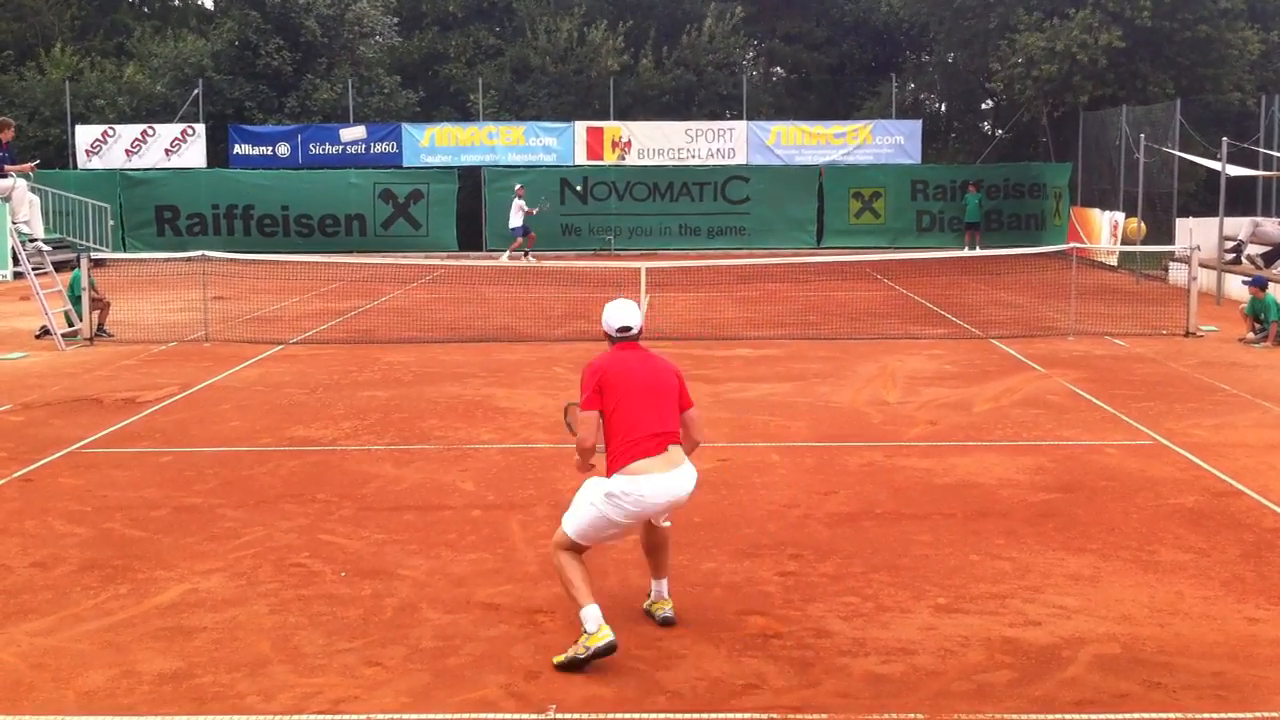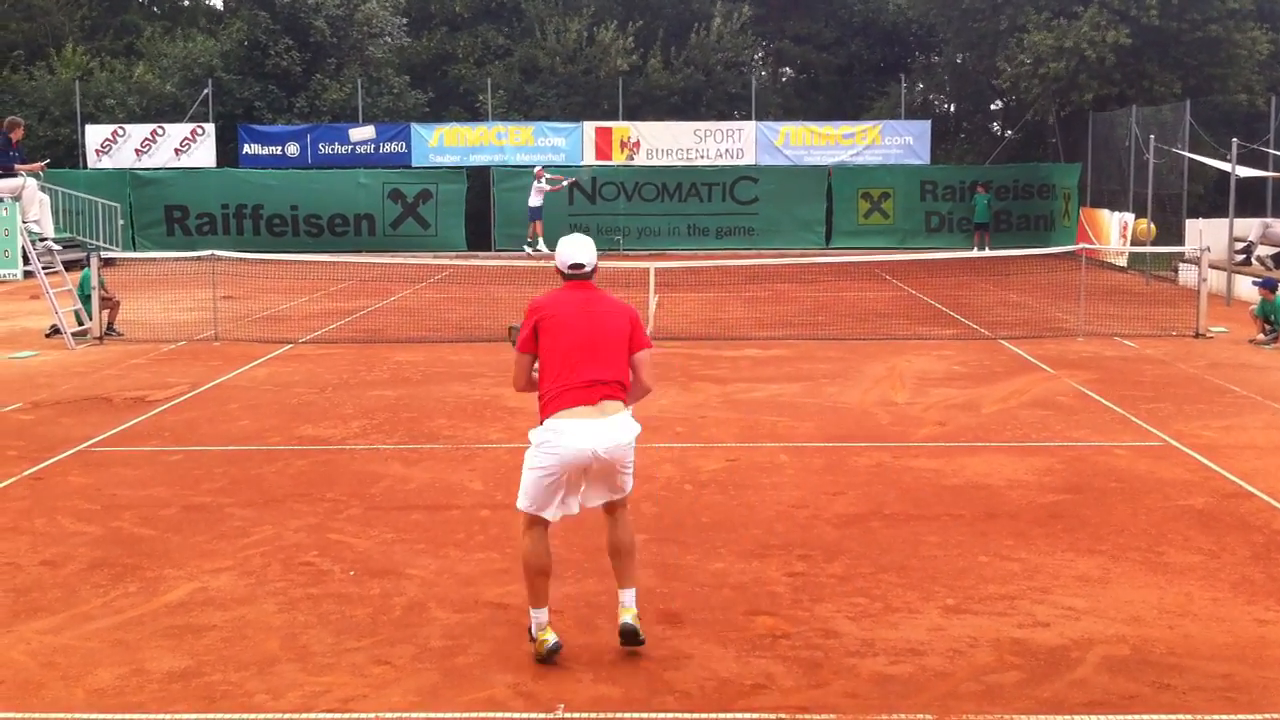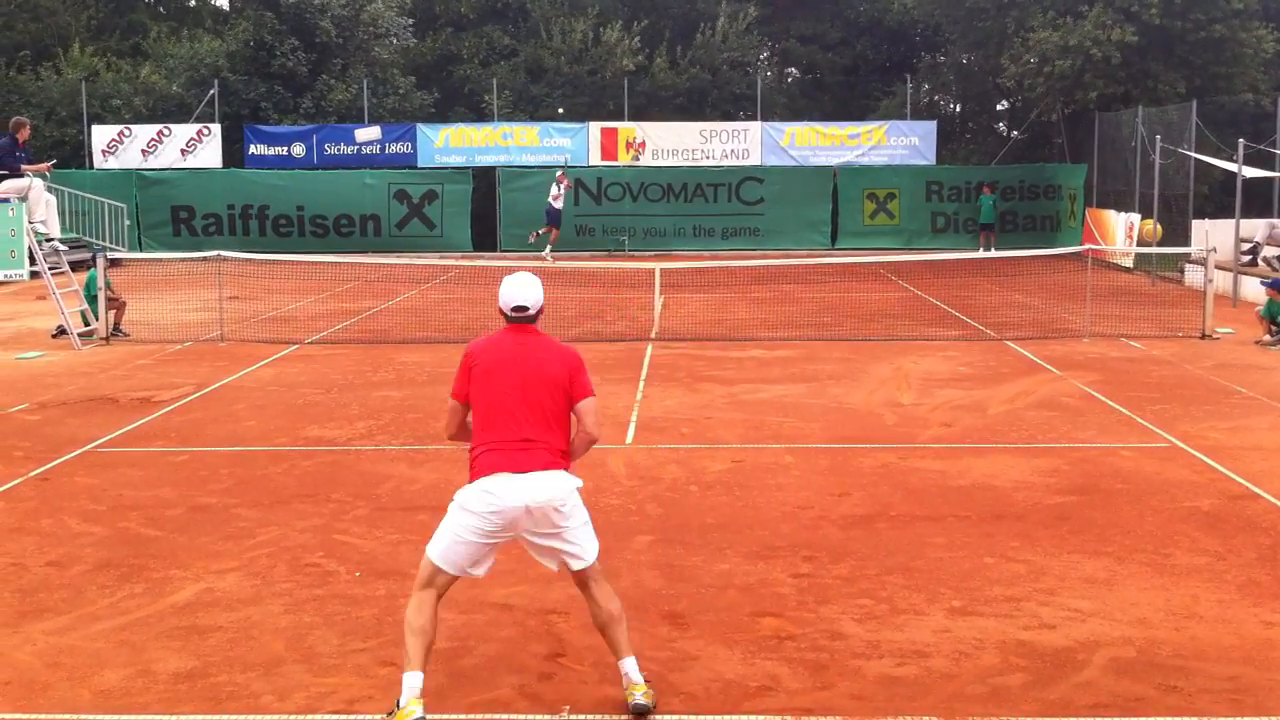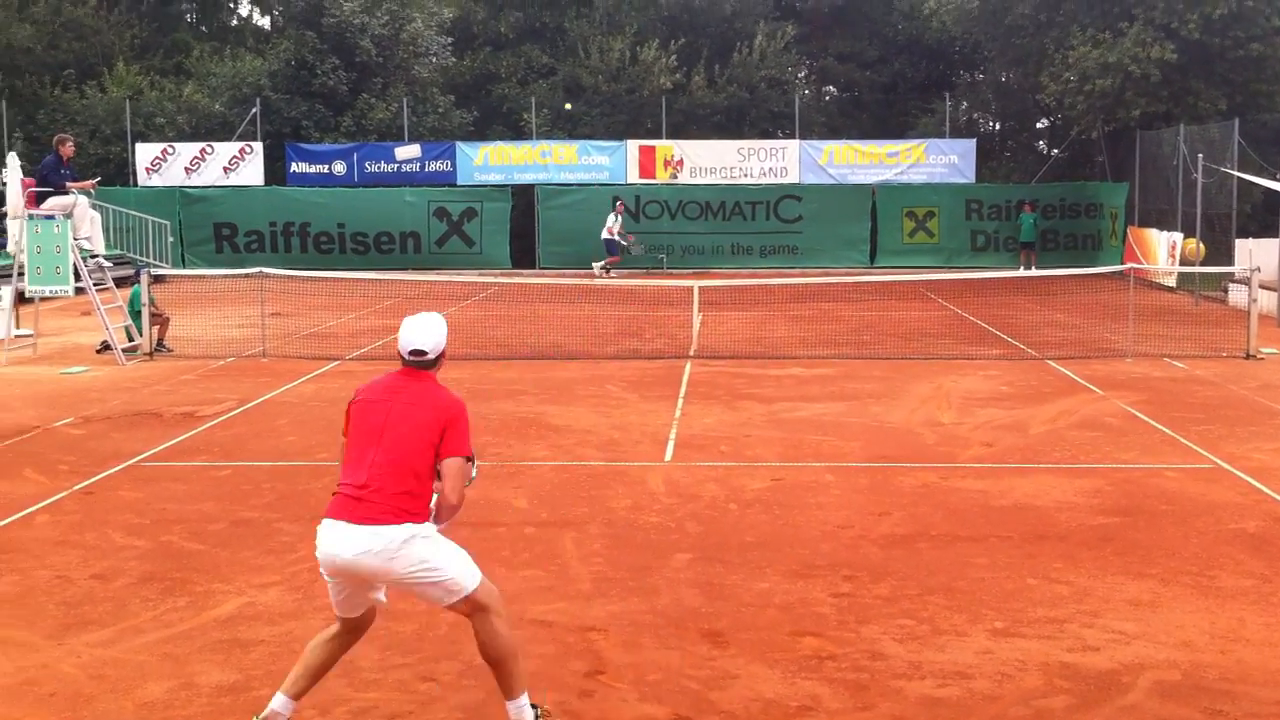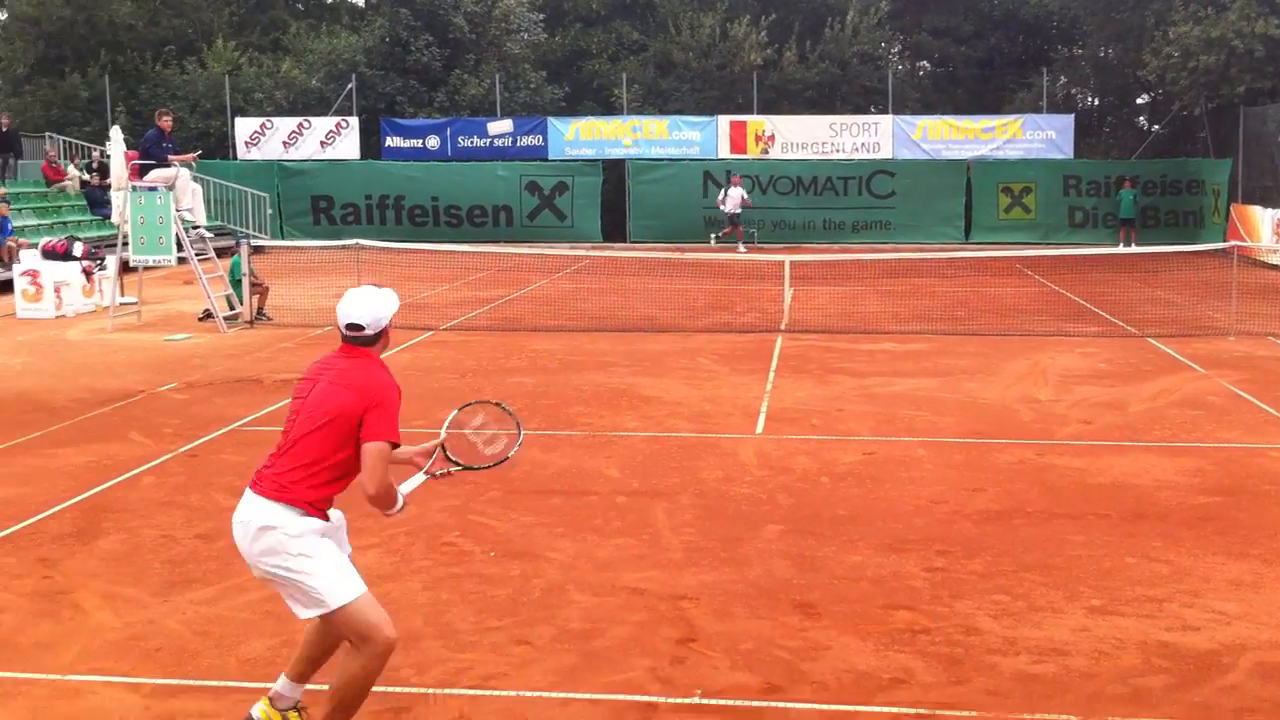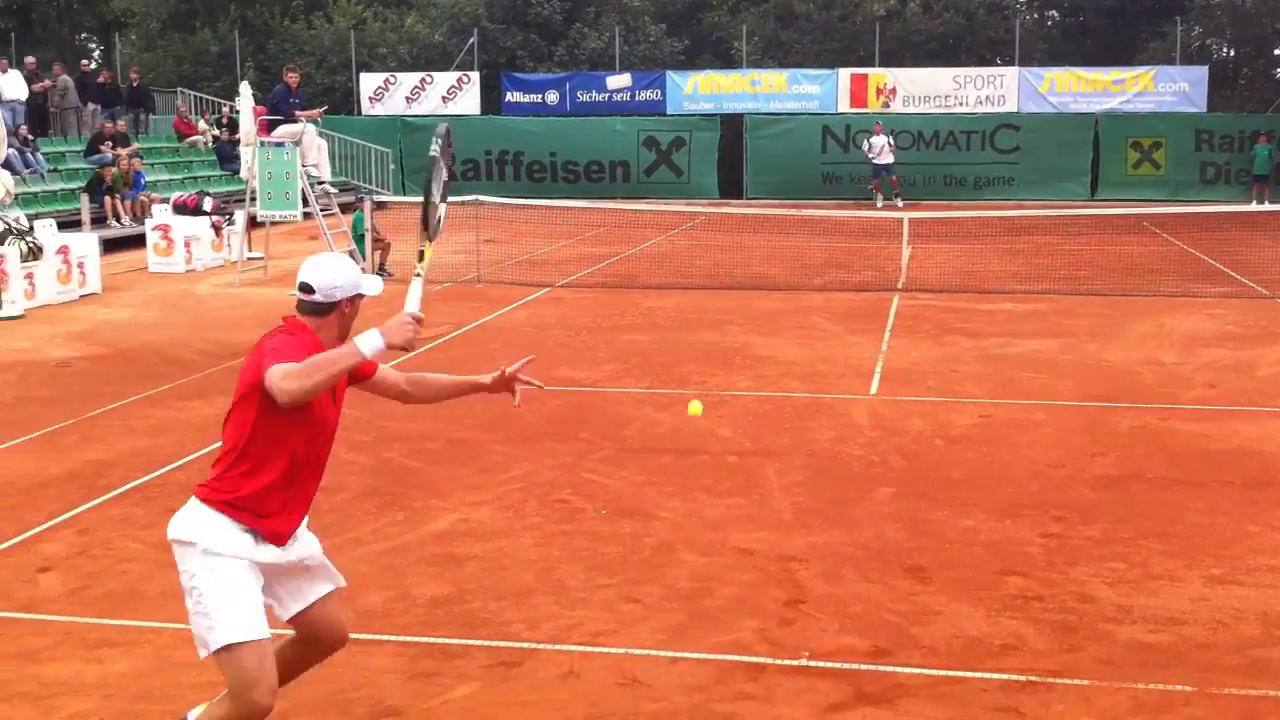
dt=0.3s
person 1, frame 1
left shoulder: (597, 368)
right shoulder: (669, 368)
left elbow: (587, 442)
right elbow: (694, 438)
left wrist: (582, 461)
left hip: (632, 485)
right hip: (679, 477)
left knee: (565, 548)
right knee: (654, 519)
left ankle: (596, 632)
right ankle: (661, 600)
person 1, frame 2
left shoulder: (540, 307)
right shoulder: (624, 311)
left elbow: (520, 382)
right elbow: (645, 383)
left hip: (561, 433)
right hip: (615, 428)
left knee: (534, 527)
right knee: (616, 512)
left ankle: (542, 630)
right ankle: (628, 613)
person 1, frame 3
left shoulder: (476, 352)
right shoulder: (567, 358)
left elbow: (454, 427)
right elbow: (590, 434)
left hip: (489, 490)
right hip: (549, 488)
left knee: (425, 589)
right knee: (592, 583)
person 1, frame 4
left shoulder: (364, 393)
right shoulder: (450, 407)
right elbow: (452, 497)
right wrist: (437, 519)
left hip: (335, 535)
right hip: (395, 537)
left knee: (351, 622)
right knee: (487, 607)
person 1, frame 5
left shoulder: (324, 367)
right shoulder: (380, 385)
right elbow: (373, 487)
left wrist: (408, 453)
right wrist: (396, 501)
left hip: (273, 513)
right hip: (282, 527)
left knee: (340, 619)
right knee: (378, 638)
person 1, frame 6
left shoulder: (328, 352)
right shoulder: (280, 345)
left elbow: (404, 388)
right elbow: (287, 389)
left wrist: (486, 383)
right wrist: (374, 339)
left hip: (279, 535)
right hip: (220, 536)
left knee: (330, 635)
